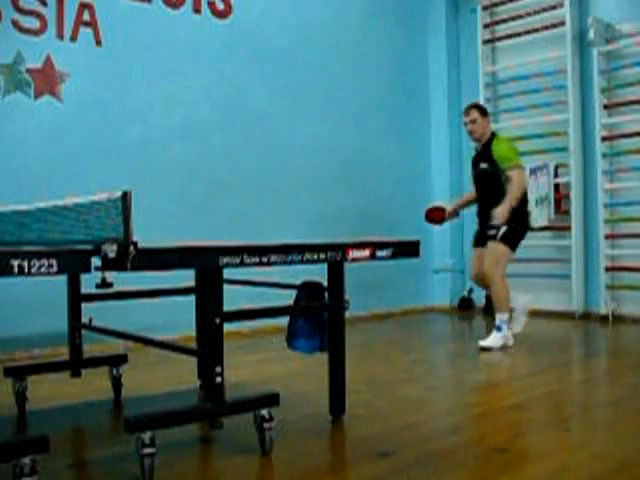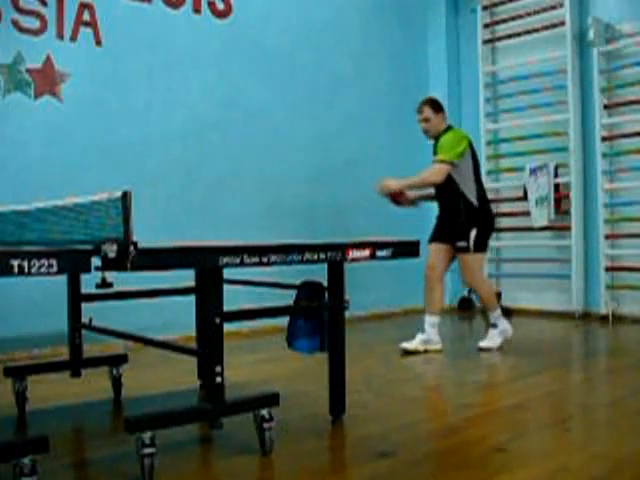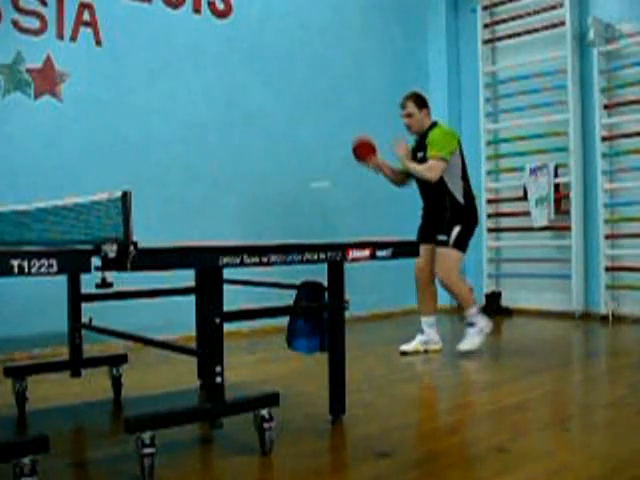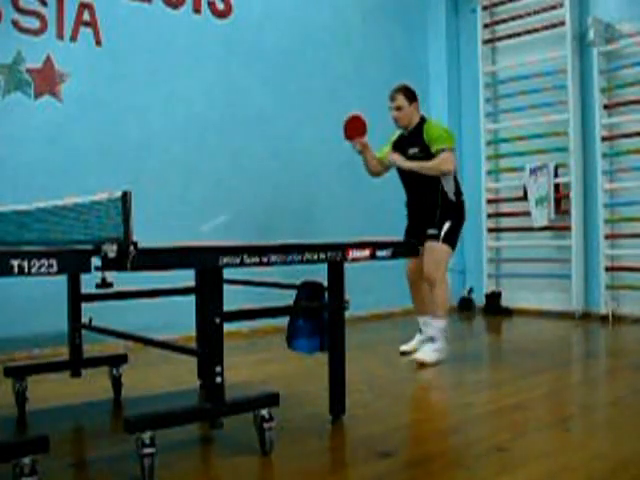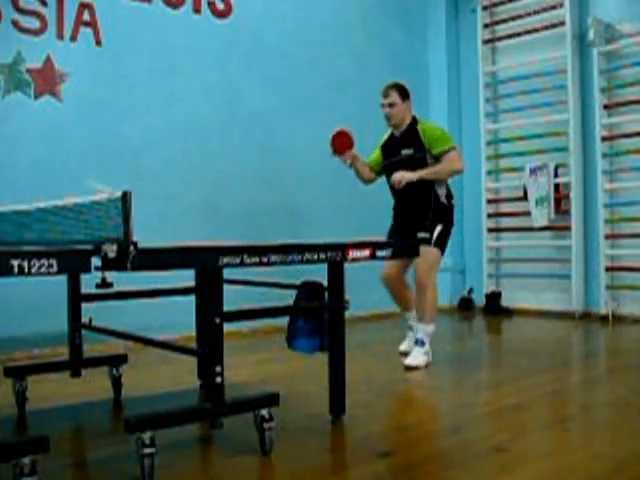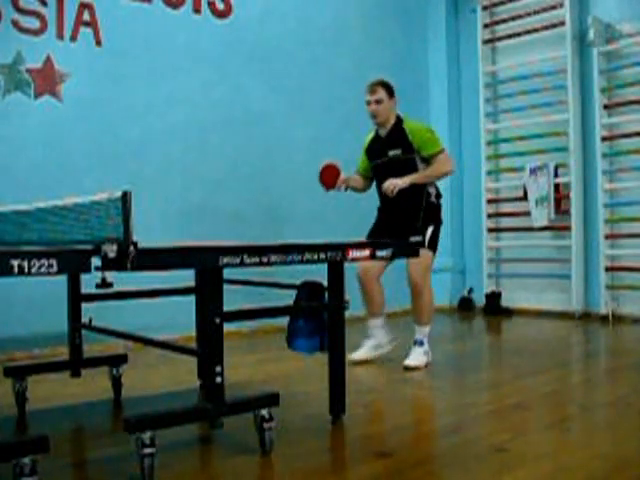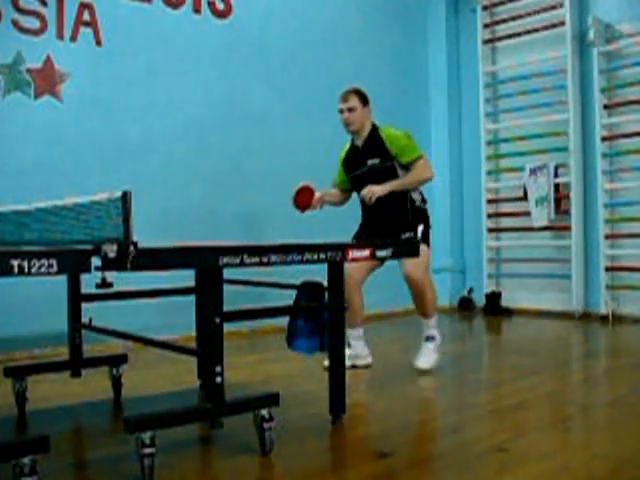
dt=0.7s
person 1, frame 1
left shoulder: (502, 146)
right shoulder: (477, 154)
left elbow: (519, 180)
left wrist: (506, 207)
right wrist: (456, 206)
left hip: (509, 219)
right hip: (487, 221)
left knee: (491, 270)
right knee: (478, 274)
left ankle: (503, 329)
right ankle: (516, 303)
person 1, frame 2
left shoulder: (453, 138)
right shoulder: (442, 143)
left elbow: (436, 176)
left wrist: (400, 184)
right wrist: (416, 197)
left hip: (472, 218)
right hip: (449, 218)
left knee: (473, 277)
right knee: (433, 272)
left ankle: (499, 325)
right ankle: (430, 335)
person 1, frame 3
left shoulder: (441, 135)
right shoulder: (419, 143)
left elbow: (431, 173)
right elbow: (403, 179)
left wrist: (405, 160)
right wrist: (381, 167)
left hip: (457, 215)
right hip: (433, 215)
left knee: (446, 275)
right knee: (422, 273)
left ankle: (477, 322)
right ankle: (428, 335)
person 1, frame 4
left shoulder: (434, 131)
right shoulder: (398, 139)
left elbow: (447, 165)
right elbow: (376, 169)
left wrist: (406, 163)
right wrist: (364, 150)
left hip: (444, 212)
right hip: (417, 215)
left knee: (434, 273)
right knee: (414, 274)
left ankle: (437, 340)
right ankle: (426, 332)
person 1, frame 5
left shoulder: (429, 132)
right shoulder: (387, 141)
left elbow: (456, 163)
right elbow: (370, 175)
left wrist: (415, 174)
right wrist: (355, 161)
left hip: (434, 214)
right hip: (404, 216)
left knee: (423, 275)
right knee: (390, 274)
left ankle: (423, 344)
right ankle: (416, 326)
person 1, frame 6
left shoulder: (416, 131)
right shoulder: (371, 142)
left elbow: (446, 165)
right elbow: (364, 180)
left wrist: (406, 180)
right wrist: (347, 181)
left hip: (422, 215)
right hip: (388, 217)
left knee: (417, 278)
right knee: (366, 271)
left ankle: (421, 345)
right ankle: (377, 337)
person 1, frame 7
left shoulder: (394, 138)
right shoulder: (347, 154)
left elbow: (426, 172)
right elbow: (342, 192)
left wrist: (385, 187)
right wrist: (323, 196)
left hip: (409, 220)
right hip: (373, 225)
left knee: (415, 274)
right knee: (348, 277)
left ankle: (430, 337)
right ankle: (357, 349)
